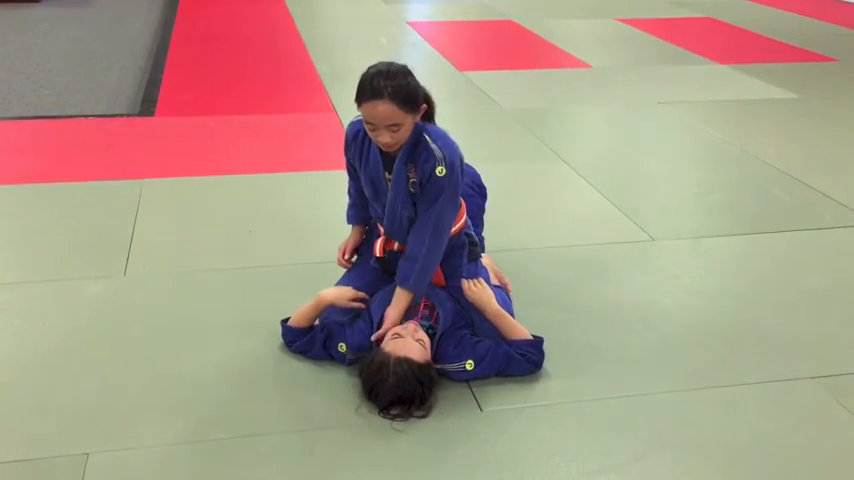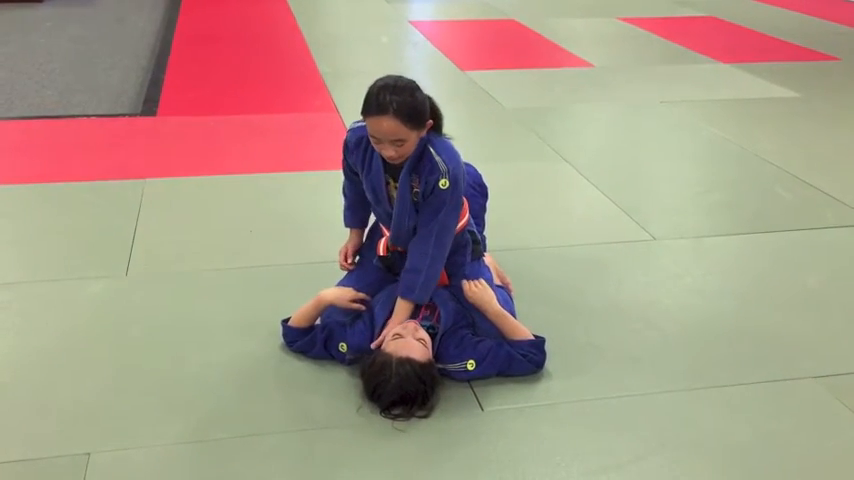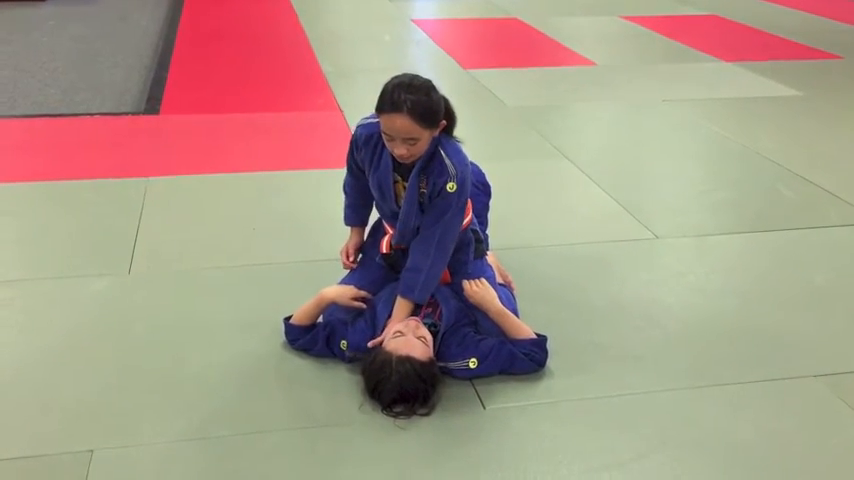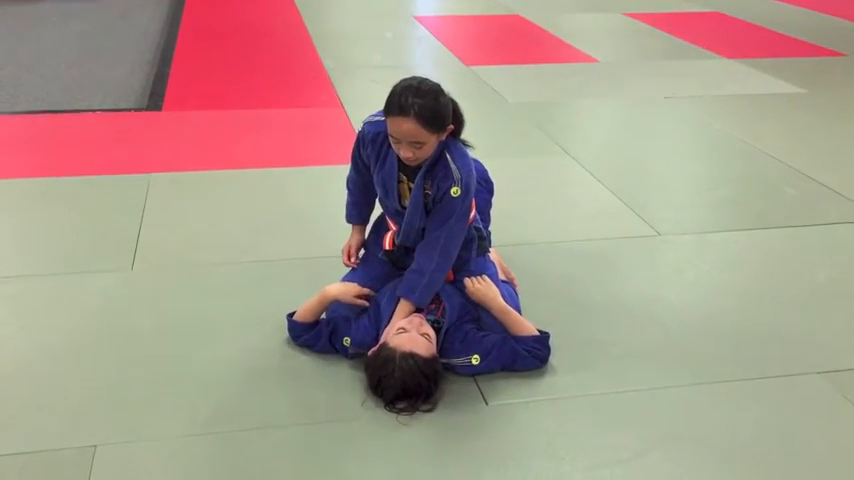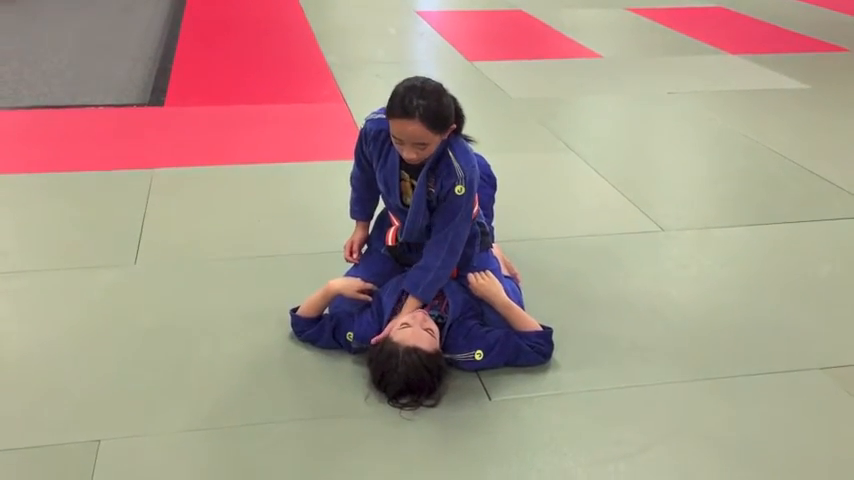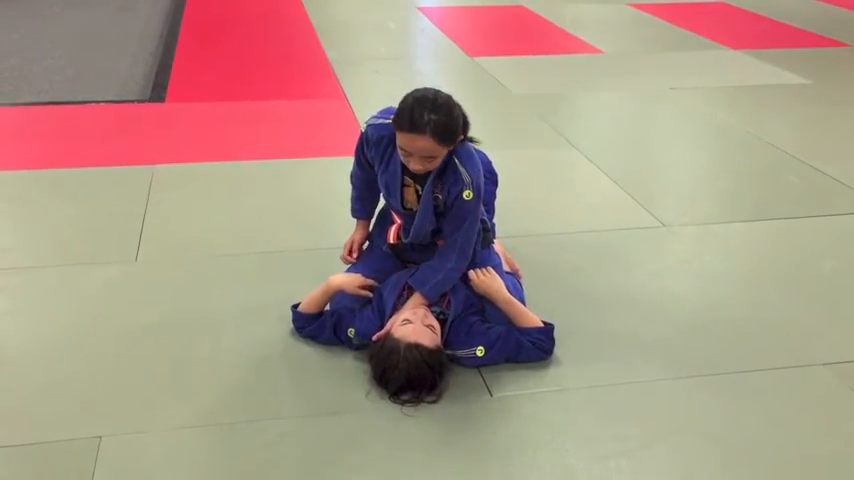
dt=0.4s
person 1, frame 1
left shoulder: (358, 342)
right shoulder: (454, 357)
left elbow: (295, 335)
right elbow: (531, 355)
left wrist: (323, 298)
right wrist: (490, 306)
person 1, frame 2
left shoulder: (359, 342)
right shoulder: (455, 357)
left elbow: (295, 334)
right elbow: (532, 355)
left wrist: (324, 298)
right wrist: (491, 306)
person 1, frame 3
left shoulder: (359, 341)
right shoulder: (456, 355)
left elbow: (297, 333)
right elbow: (534, 354)
left wrist: (325, 296)
right wrist: (492, 306)
right ankle: (486, 259)
person 1, frame 4
left shoulder: (363, 337)
right shoulder: (459, 352)
left elbow: (301, 329)
right elbow: (536, 350)
left wrist: (328, 293)
right wrist: (495, 302)
person 1, frame 5
left shoulder: (365, 332)
right shoulder: (462, 347)
left elbow: (304, 324)
right elbow: (540, 346)
left wrist: (332, 287)
right wrist: (498, 298)
person 1, frame 6
left shoulder: (366, 328)
right shoulder: (463, 343)
left elbow: (306, 320)
right elbow: (541, 342)
left wrist: (333, 283)
right wrist: (500, 294)
person 2, frame 1
left shoulder: (441, 156)
right shoulder: (357, 136)
left elbow: (429, 236)
left wrist: (398, 306)
right wrist: (357, 231)
left hip: (443, 248)
right hip: (386, 241)
right knee: (337, 312)
left ankle: (479, 262)
person 2, frame 2
left shoulder: (444, 168)
right shoulder: (357, 140)
left elbow: (430, 246)
left wrist: (400, 317)
right wrist: (356, 235)
left hip: (445, 247)
right hip: (390, 241)
right knee: (338, 314)
left ankle: (481, 261)
person 2, frame 3
left shoulder: (452, 170)
right shoulder: (366, 136)
left elbow: (432, 248)
left wrist: (400, 318)
right wrist: (357, 232)
left hip: (447, 246)
right hip: (392, 239)
left ankle: (481, 256)
person 2, frame 4
left shoulder: (457, 174)
right shoulder: (373, 133)
left elbow: (436, 252)
right elbow: (361, 181)
left wrist: (400, 319)
right wrist: (358, 230)
left hip: (452, 245)
right hip: (395, 236)
right knee: (342, 312)
left ankle: (486, 256)
person 2, frame 5
left shoulder: (460, 171)
right shoulder: (375, 130)
left elbow: (443, 249)
left wrist: (407, 315)
right wrist: (361, 226)
left hip: (455, 240)
right hip: (398, 233)
right knee: (344, 308)
person 2, frame 6
left shoulder: (466, 175)
right shoulder: (378, 132)
left elbow: (453, 253)
right elbow: (365, 176)
right wrist: (362, 226)
left hip: (455, 239)
right hip: (399, 231)
